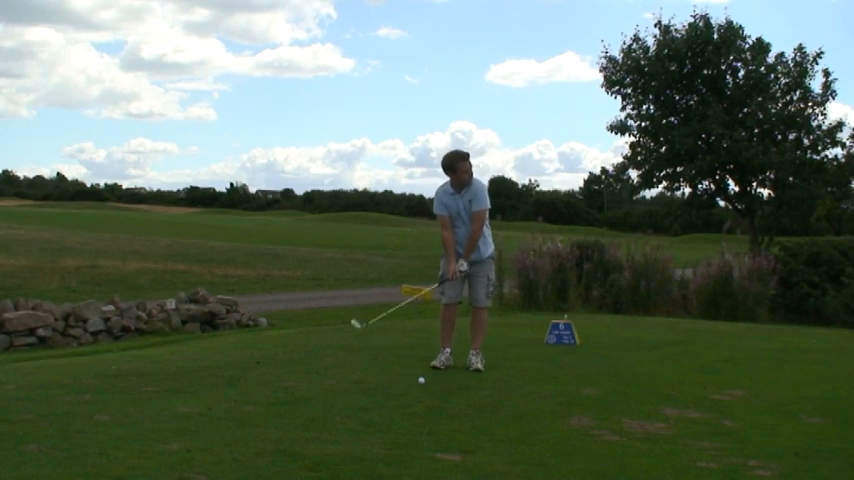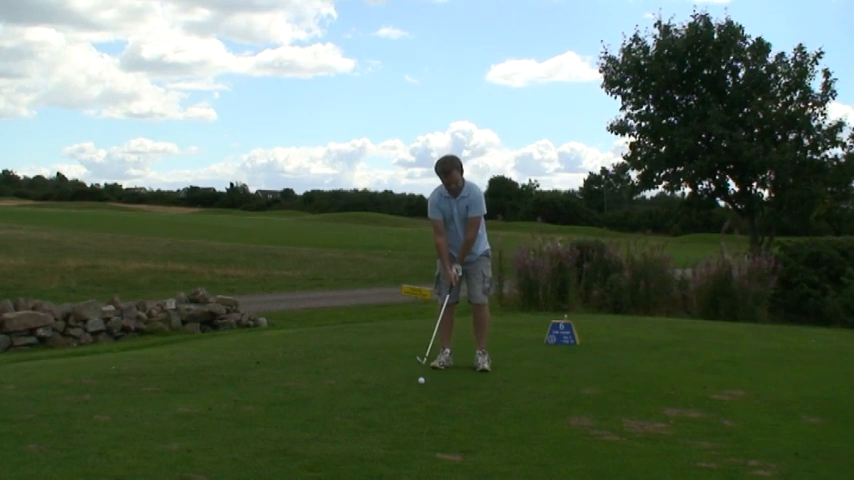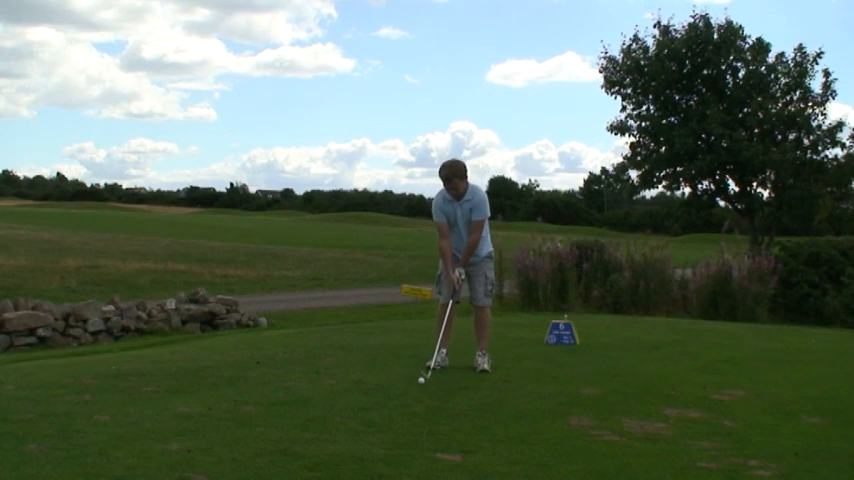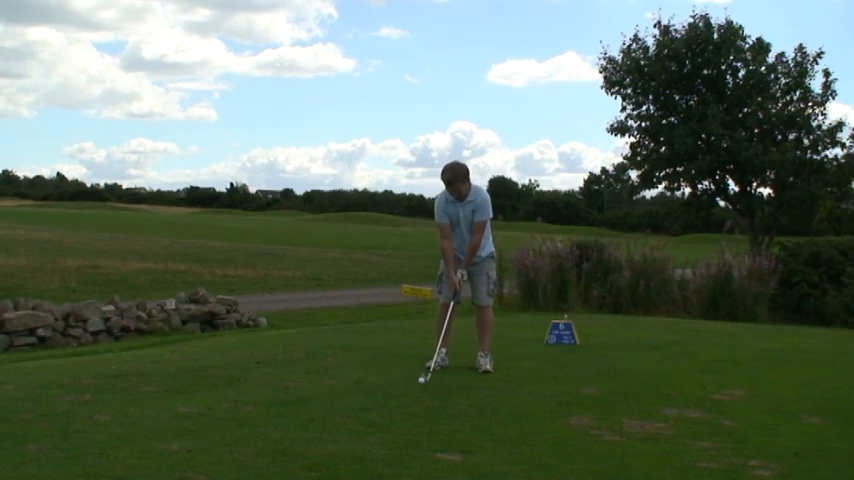
dt=0.5s
person 1, frame 1
left shoulder: (478, 189)
right shoulder: (441, 194)
left elbow: (477, 228)
right elbow: (445, 230)
left wrist: (465, 260)
right wrist: (452, 262)
left hip: (481, 255)
right hip: (454, 254)
left knee: (480, 305)
right knee: (448, 303)
left ankle: (475, 353)
right ankle: (445, 352)
person 1, frame 2
left shoulder: (475, 193)
right shoulder: (435, 198)
left elbow: (471, 233)
right elbow: (439, 235)
left wrist: (459, 264)
right wrist: (448, 268)
left hip: (476, 254)
right hip: (449, 255)
left knee: (479, 302)
right knee: (446, 303)
left ankle: (481, 353)
right ankle: (445, 352)
person 1, frame 3
left shoulder: (479, 197)
right shoulder: (439, 200)
left elbow: (475, 236)
right elbow: (444, 238)
left wrist: (462, 267)
right wrist: (450, 271)
left hip: (479, 255)
right hip: (452, 255)
left knee: (482, 304)
right knee: (445, 302)
left ankle: (482, 354)
right ankle: (442, 352)
person 1, frame 4
left shoulder: (481, 197)
right shoulder: (441, 201)
left elbow: (477, 237)
right elbow: (445, 239)
left wrist: (464, 268)
right wrist: (452, 272)
left hip: (481, 256)
right hip: (453, 255)
left knee: (483, 304)
right knee: (445, 302)
left ankle: (484, 355)
right ankle: (441, 352)
